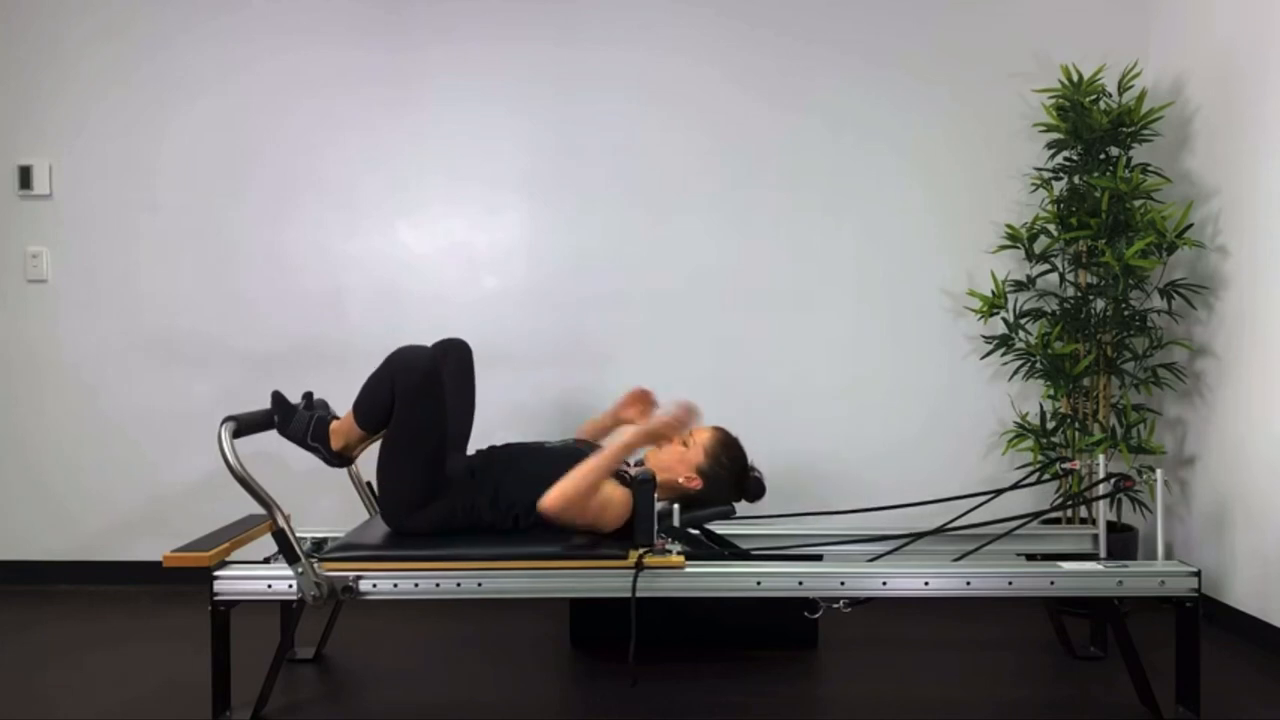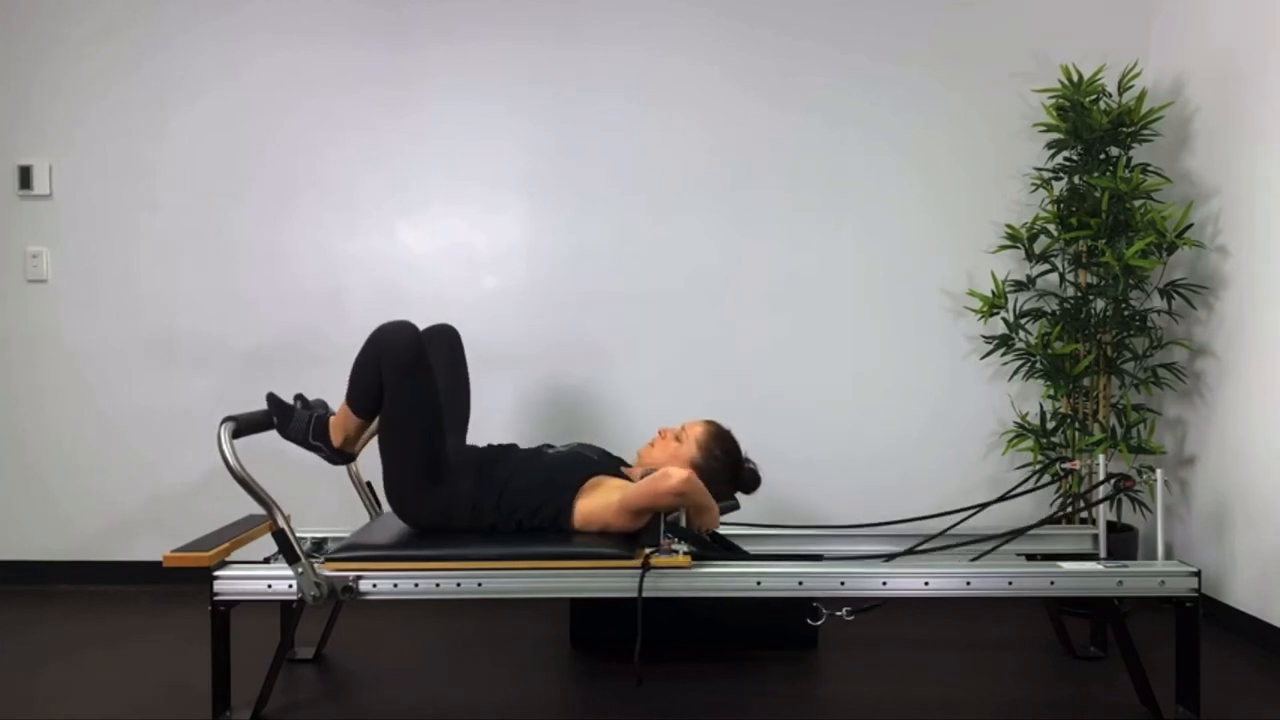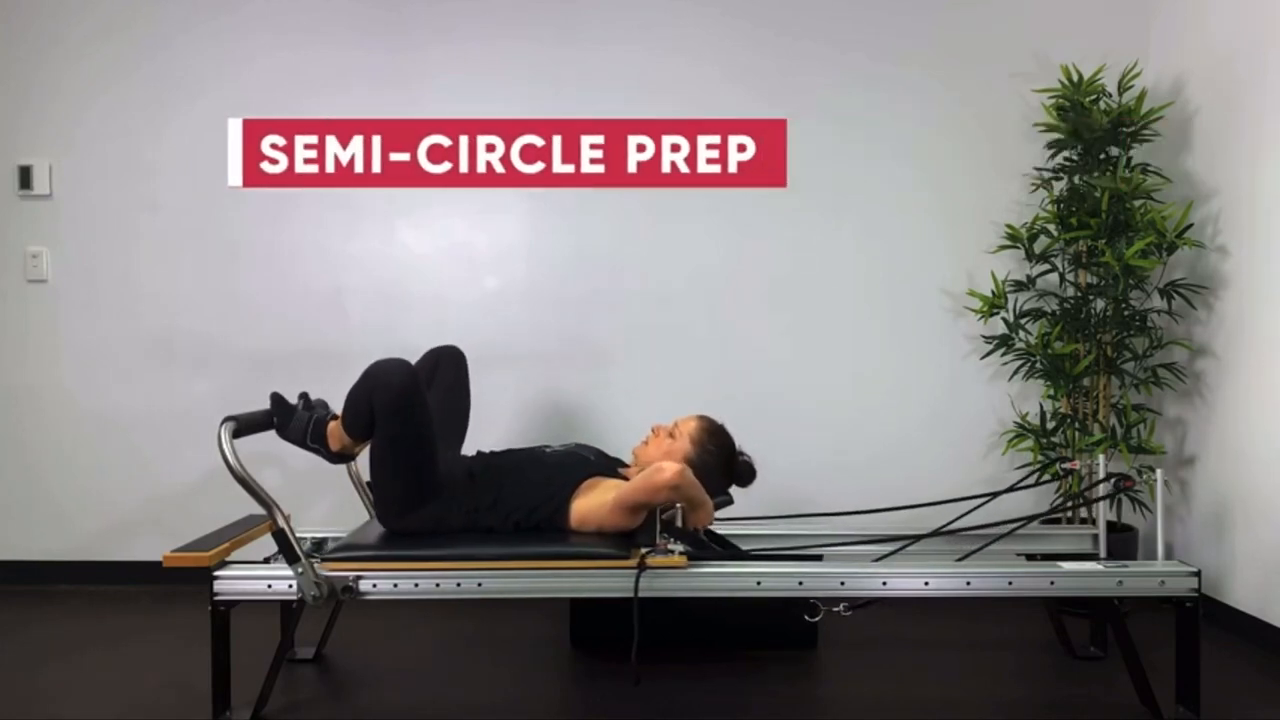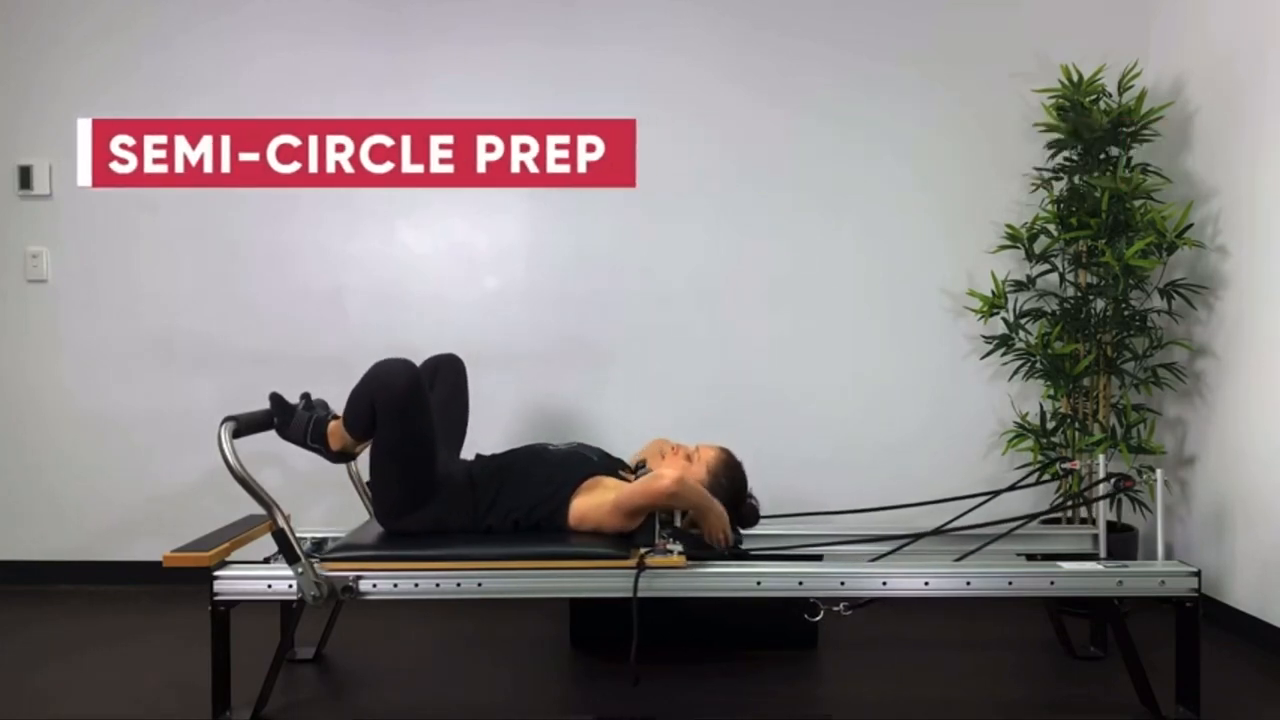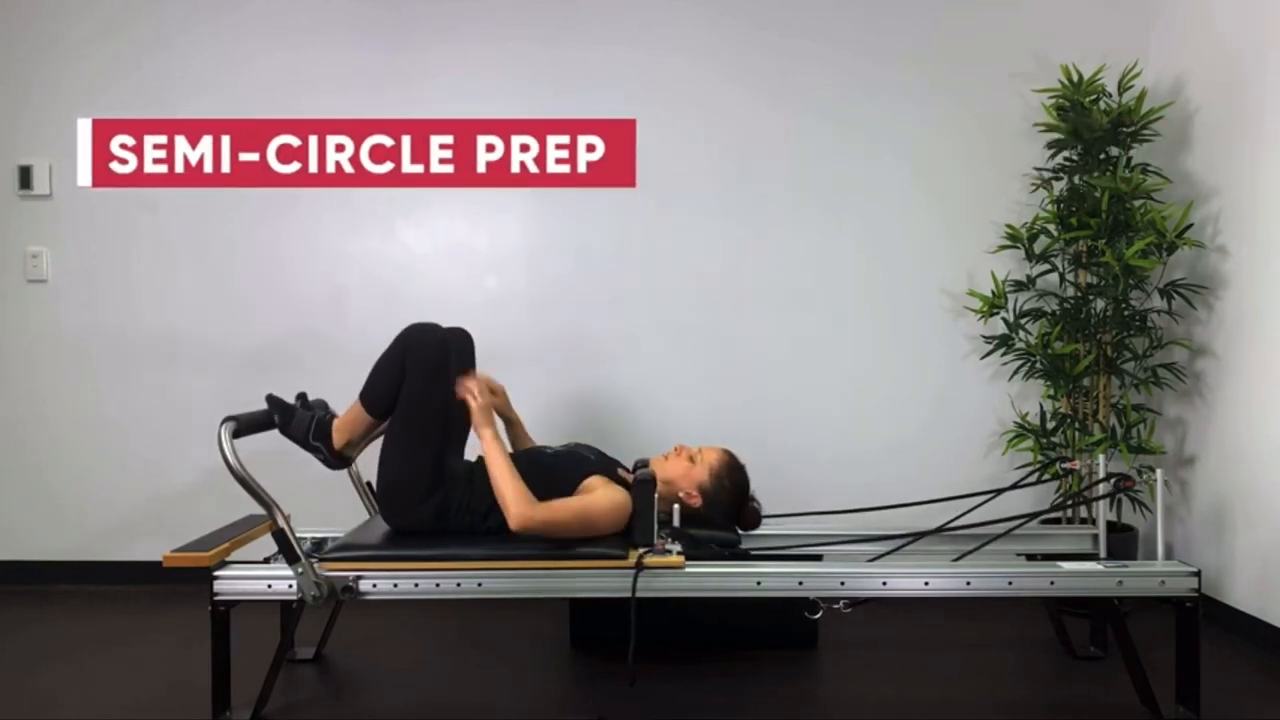
dt=1s
person 1, frame 1
left shoulder: (616, 505)
right shoulder: (626, 479)
left elbow: (552, 504)
left wrist: (634, 437)
right wrist: (618, 420)
left hip: (424, 507)
right hip: (455, 478)
left knee: (414, 364)
right knee: (450, 351)
left ankle: (334, 439)
right ankle: (341, 431)
person 1, frame 2
left shoulder: (625, 505)
right shoulder: (626, 476)
left elbow: (674, 482)
left wrist: (703, 510)
left hip: (433, 495)
right hip: (459, 472)
left knee: (398, 339)
right knee: (437, 338)
left ankle: (335, 437)
right ankle: (349, 431)
person 1, frame 3
left shoulder: (622, 505)
right shoulder: (622, 475)
left elbow: (667, 477)
left wrist: (699, 505)
left hip: (424, 507)
right hip: (450, 479)
left knee: (394, 376)
right knee: (446, 359)
left ankle: (332, 438)
right ankle: (340, 428)
person 1, frame 4
left shoulder: (623, 510)
right shoulder: (626, 475)
left elbow: (669, 481)
right elbow: (657, 449)
left wrist: (709, 510)
left hip: (424, 506)
right hip: (450, 482)
left knee: (396, 376)
right knee: (445, 366)
left ankle: (331, 437)
right ankle: (340, 427)
person 1, frame 5
left shoulder: (616, 506)
right shoulder: (625, 484)
left elbow: (524, 515)
left wrist: (484, 426)
right wrist: (508, 415)
left hip: (424, 504)
right hip: (451, 484)
left knee: (424, 341)
right knee: (451, 343)
left ankle: (335, 439)
right ankle: (340, 433)
